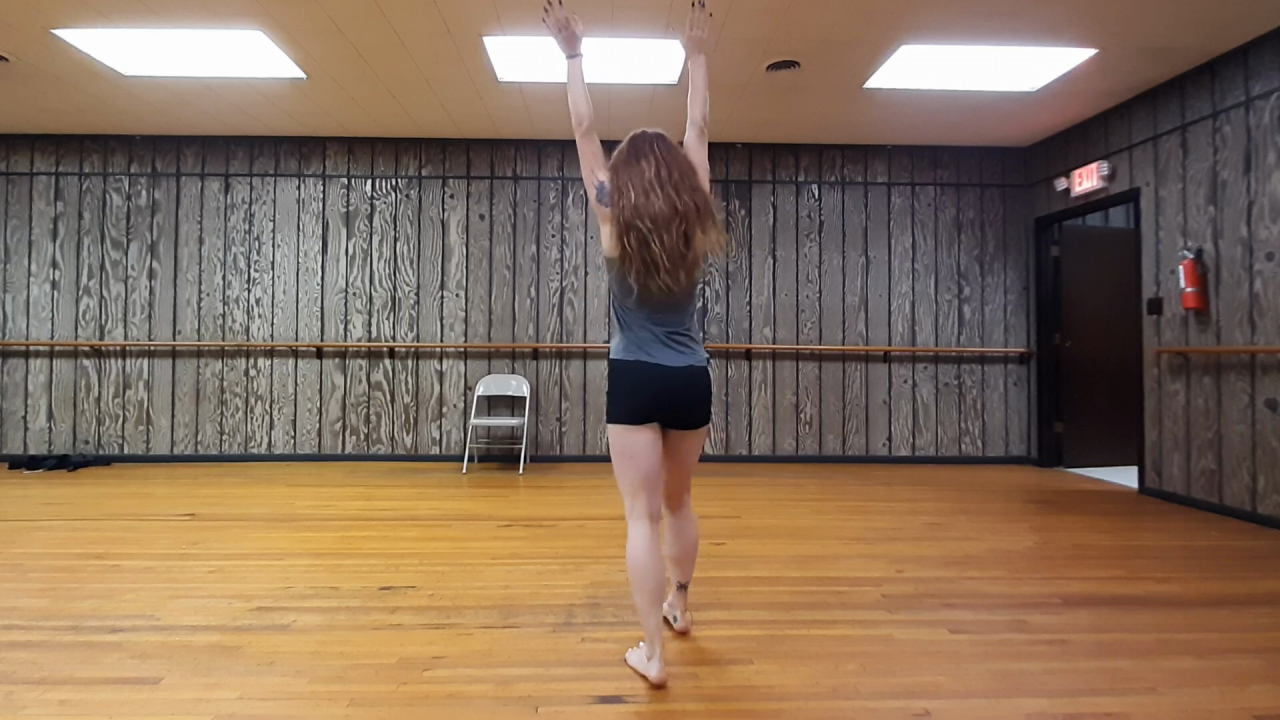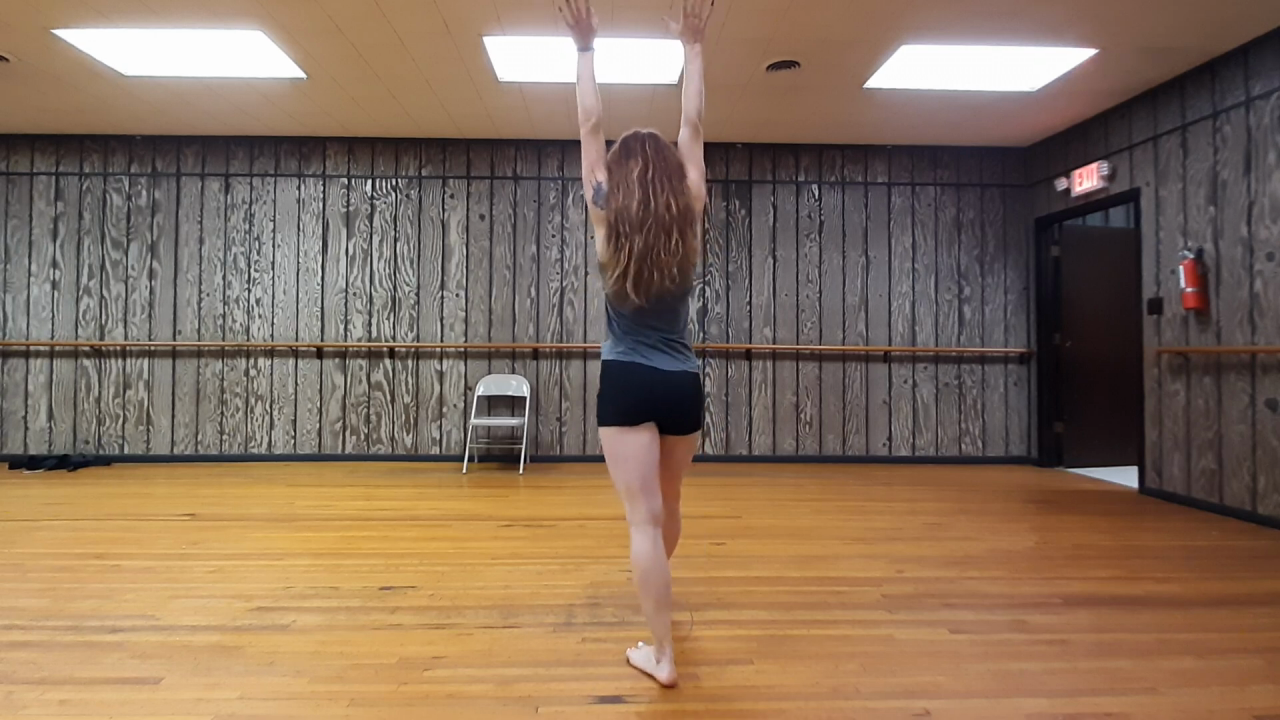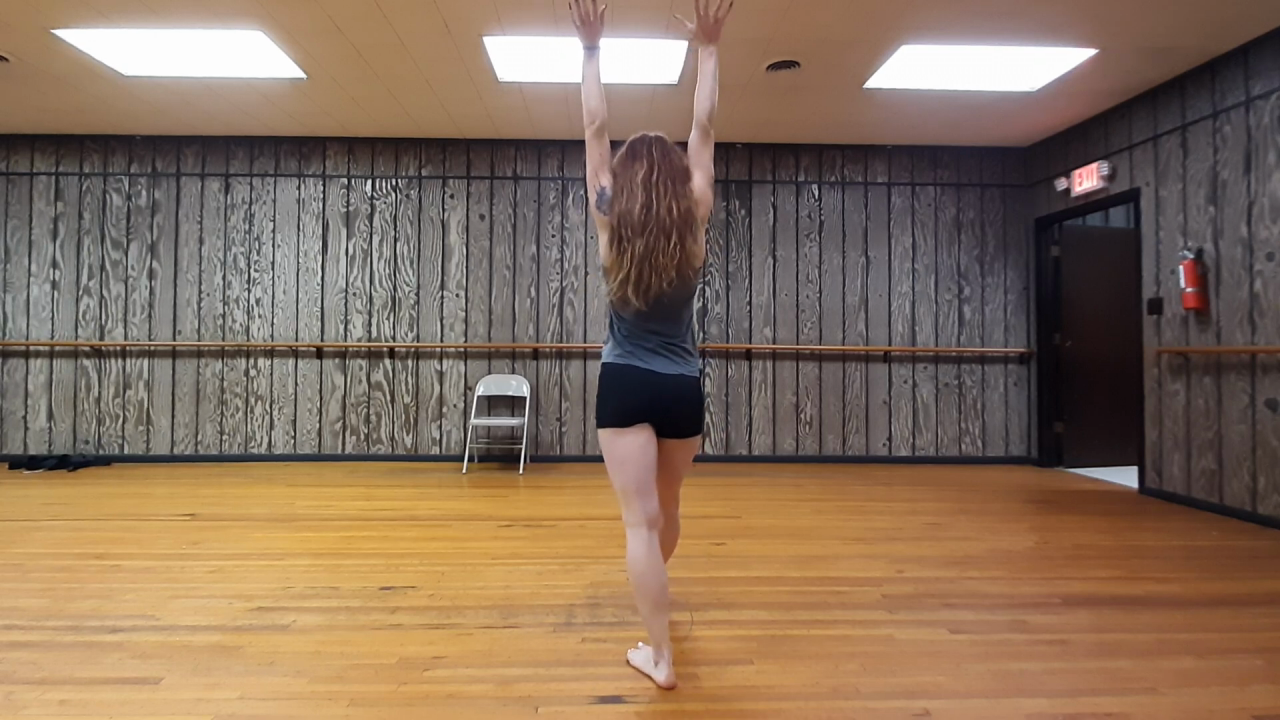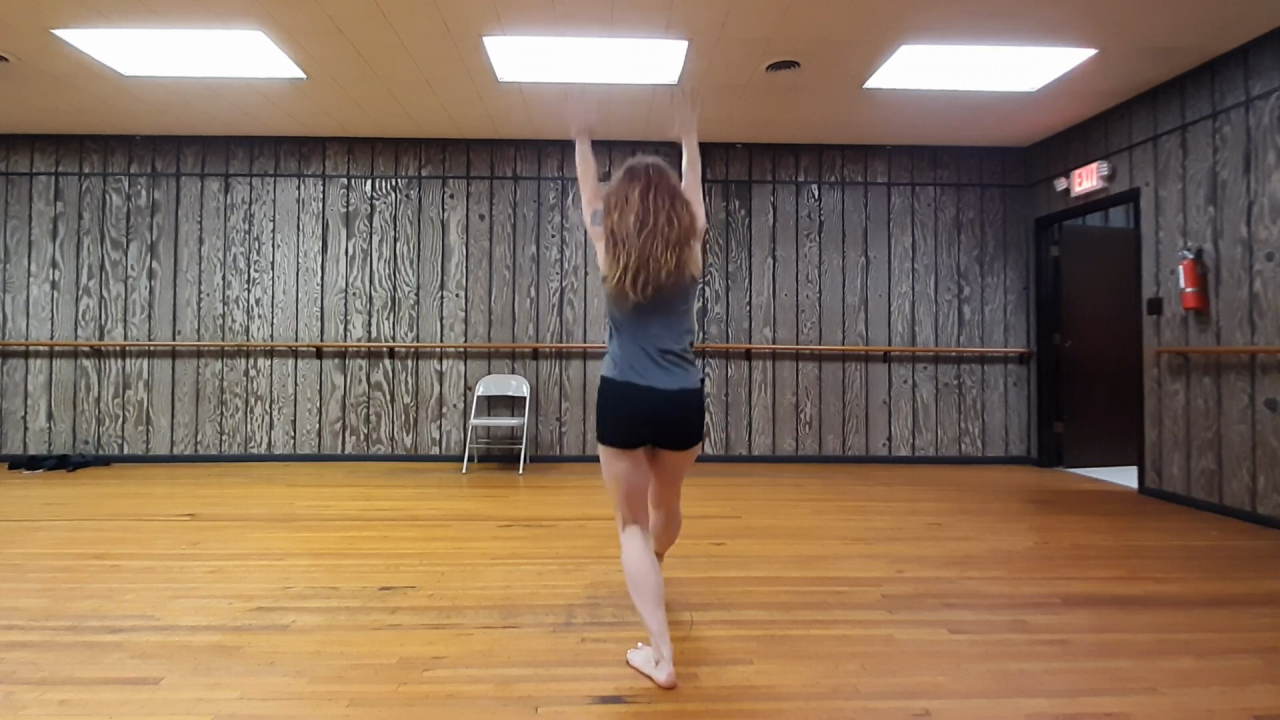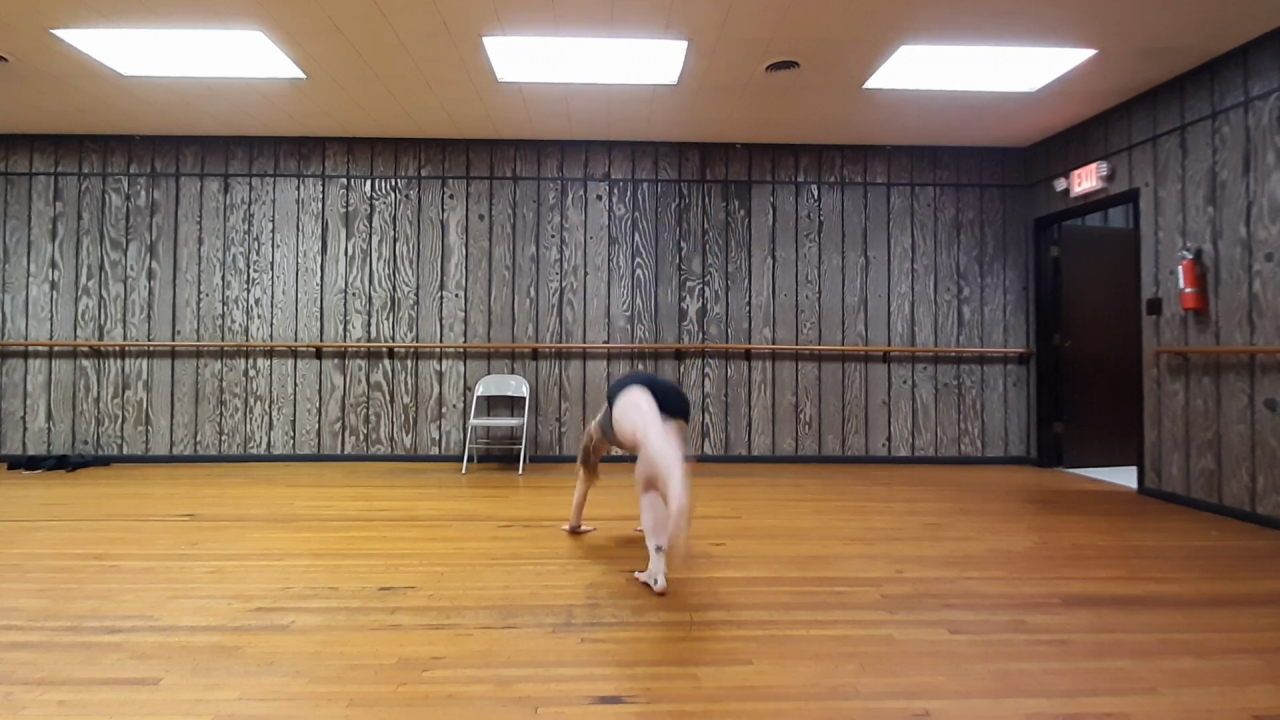
dt=1s
person 1, frame 1
left shoulder: (614, 218)
right shoulder: (692, 220)
left elbow: (584, 131)
right elbow: (698, 132)
right wrist: (696, 56)
left hip: (635, 380)
right hip: (692, 379)
left knee: (644, 516)
right knee: (678, 501)
left ankle: (653, 652)
right ankle: (677, 604)
person 1, frame 2
left shoulder: (608, 222)
right shoulder: (688, 220)
left elbow: (591, 129)
right elbow: (693, 128)
left hip: (627, 383)
right hip: (683, 384)
left knee: (644, 520)
right knee: (667, 508)
left ankle: (661, 653)
right ankle: (656, 585)
person 1, frame 3
left shoulder: (611, 225)
right shoulder: (692, 225)
left elbow: (594, 130)
right elbow: (704, 131)
left hip: (625, 387)
right hip: (683, 388)
left knee: (641, 522)
right knee: (667, 510)
left ankle: (660, 656)
right ankle: (654, 587)
person 1, frame 4
left shoulder: (611, 242)
right shoulder: (690, 244)
left elbow: (588, 192)
right elbow: (693, 190)
left wrist: (583, 146)
right wrist: (689, 148)
left hip: (625, 399)
right hip: (683, 402)
left knee: (634, 526)
right knee: (667, 504)
left ankle: (661, 657)
right ankle: (654, 564)
person 1, frame 5
left shoulder: (600, 427)
left elbow: (583, 480)
left wrist: (575, 520)
left hip: (631, 390)
right hip: (671, 395)
left knee: (649, 436)
right knee: (650, 485)
left ankle: (677, 488)
